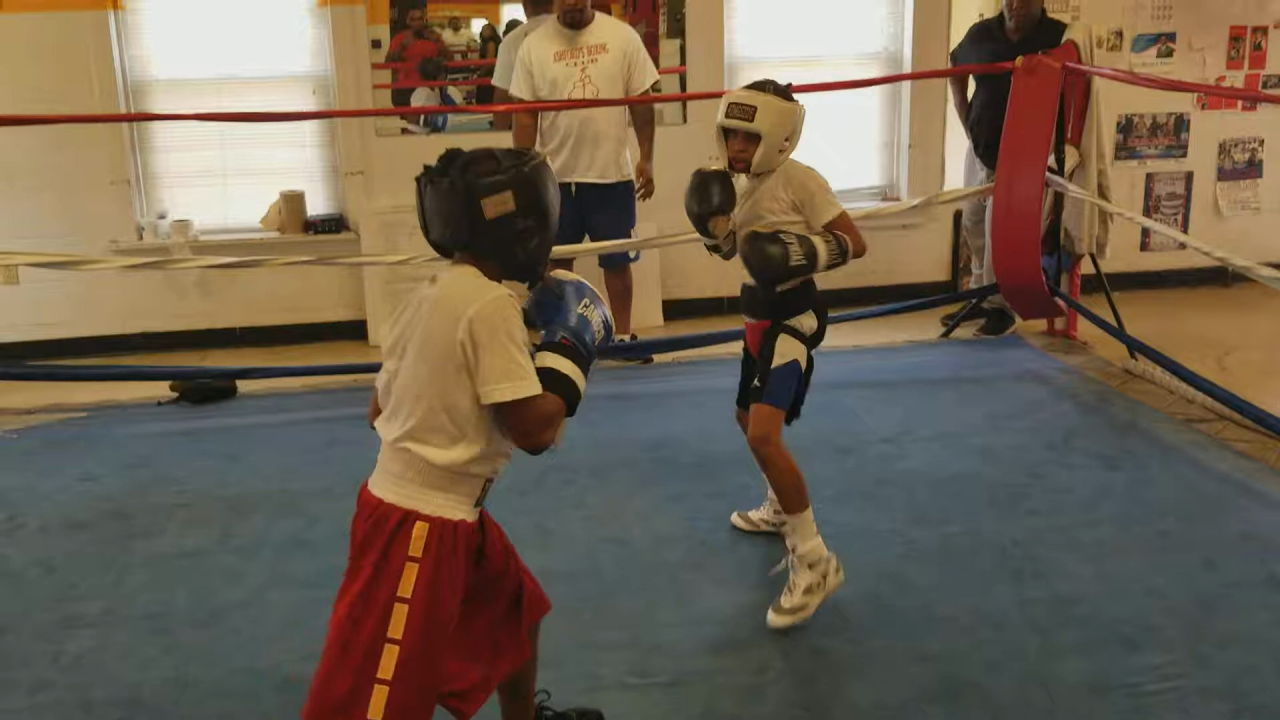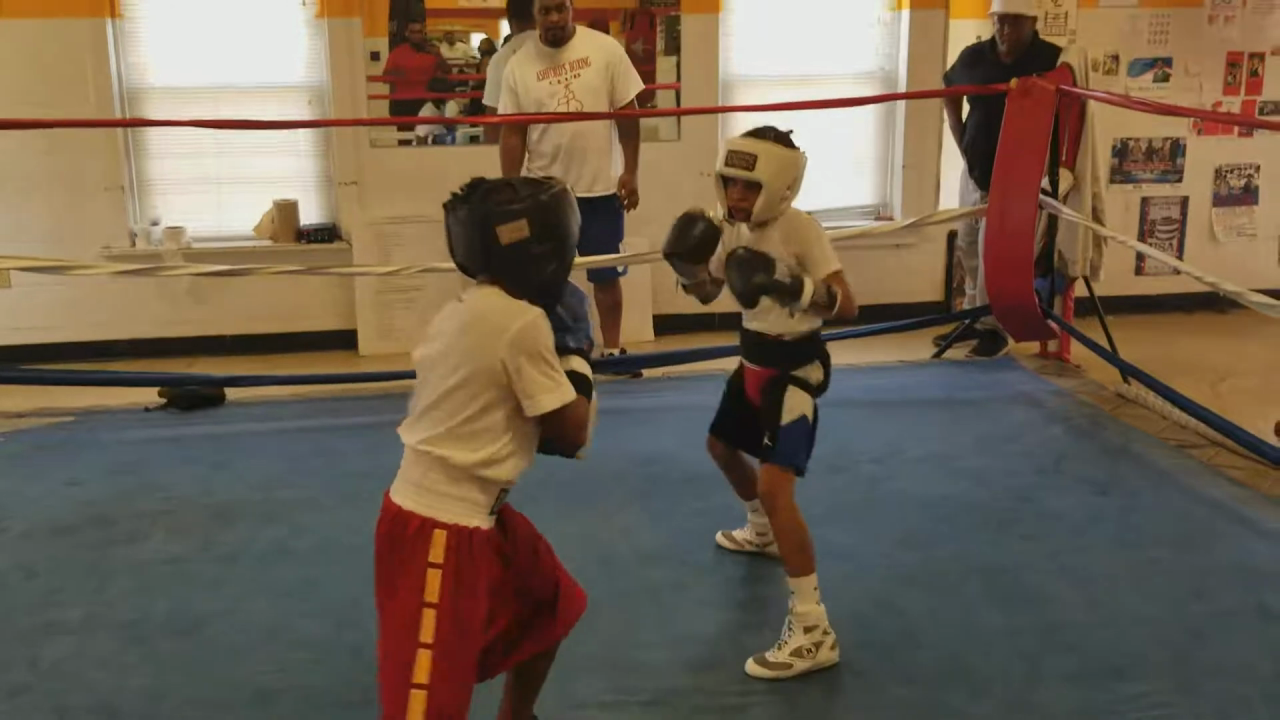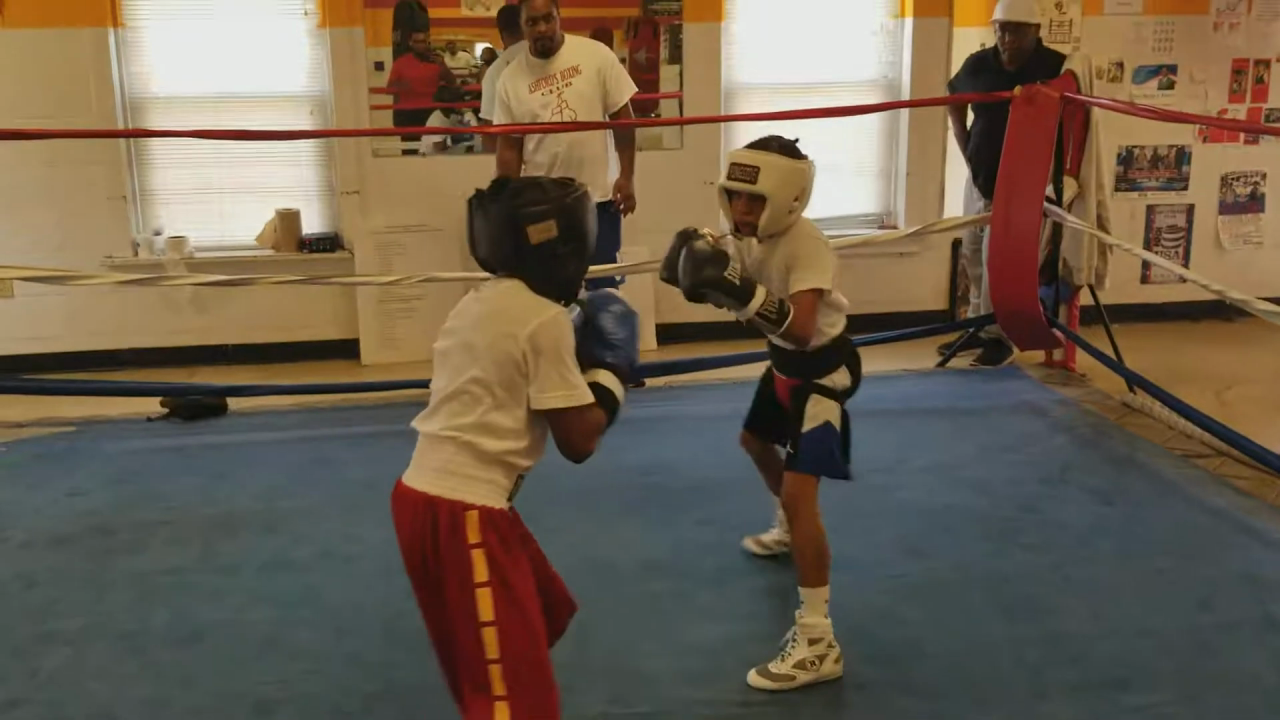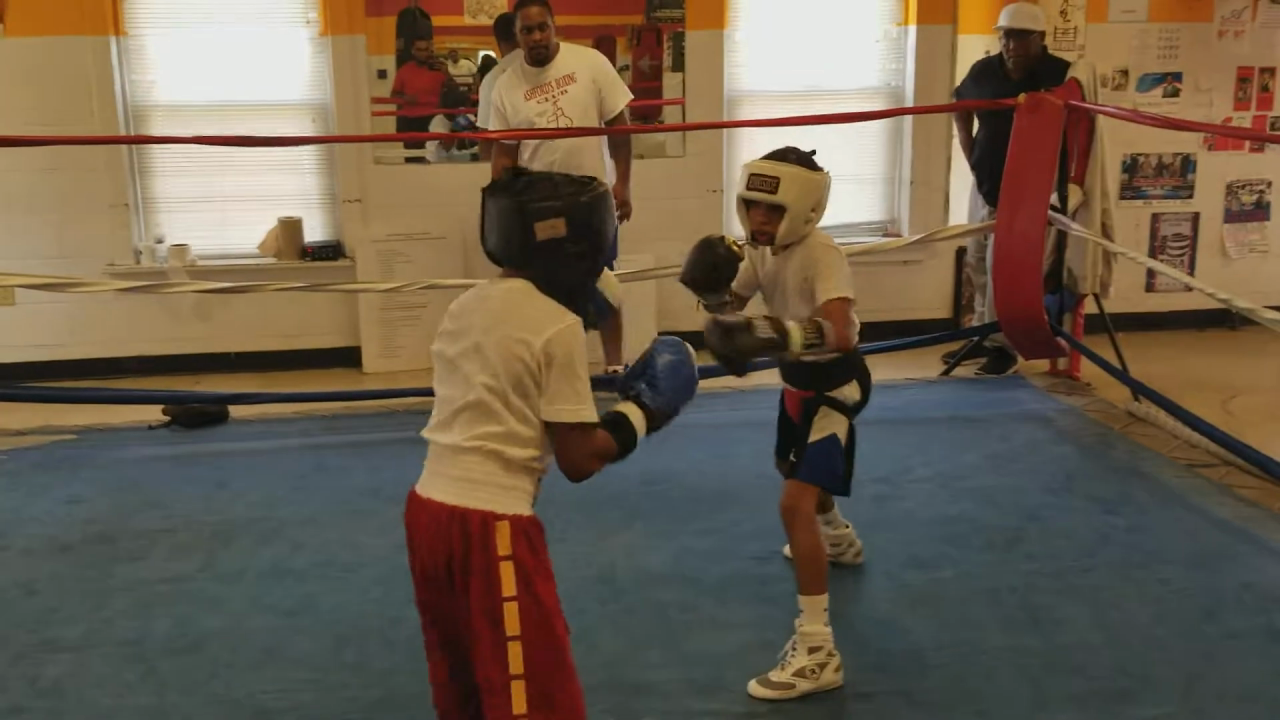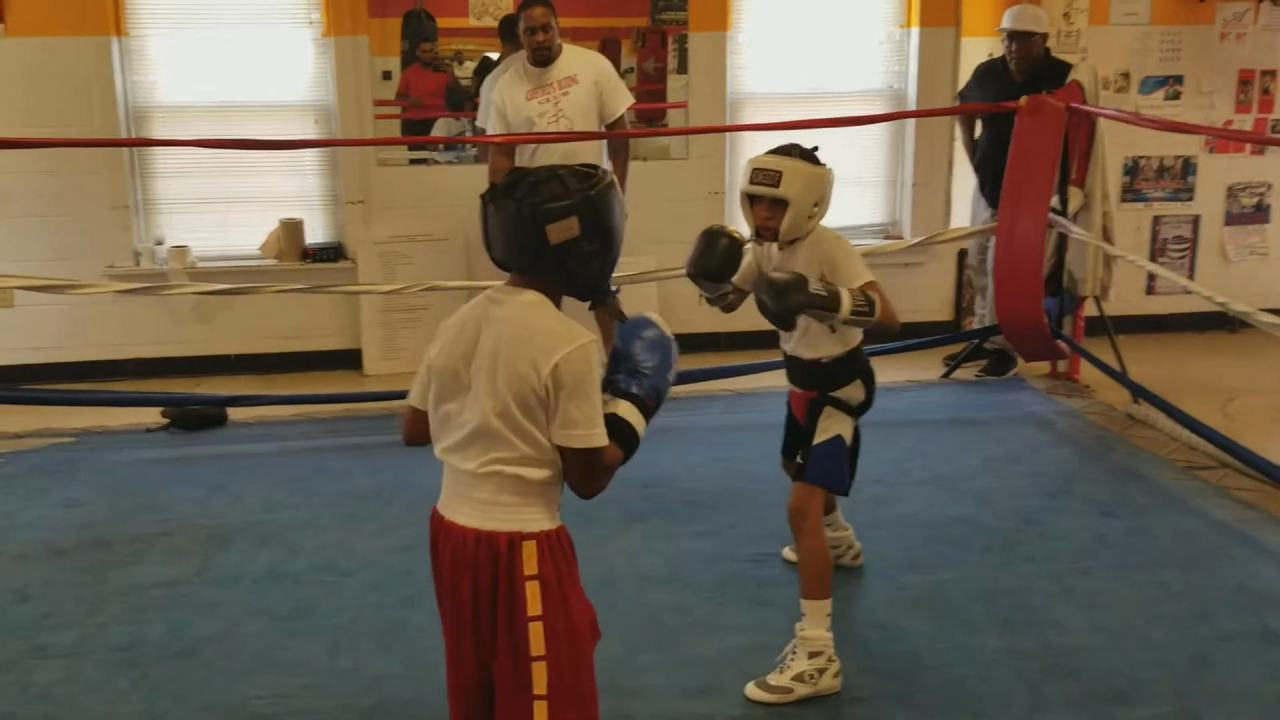
dt=0.2s
person 1, frame 1
left shoulder: (799, 179)
right shoulder: (740, 179)
left elbow: (855, 244)
right elbow: (726, 249)
left wrist: (801, 253)
right wrist: (709, 218)
left hip: (792, 316)
right hip: (759, 313)
left knee: (762, 433)
right knee: (746, 419)
left ankle: (814, 560)
right ankle: (780, 507)
person 1, frame 2
left shoulder: (800, 230)
right shoulder: (734, 226)
left elbow: (845, 306)
right elbow: (705, 290)
left wrist: (787, 283)
right wrist: (687, 260)
left hip: (795, 367)
right hip: (755, 360)
left knee: (775, 489)
right knee: (721, 448)
left ankle: (812, 631)
right ankle: (763, 530)
person 1, frame 3
left shoulder: (807, 243)
right shoulder: (746, 234)
left elbow: (802, 330)
right elbow: (716, 288)
left wrist: (743, 291)
right wrist: (699, 269)
left hip: (823, 372)
right hip: (786, 365)
left knee: (798, 496)
right knee: (755, 442)
left ankle: (818, 644)
right ankle: (790, 532)
person 1, frame 4
left shoulder: (821, 254)
right shoulder: (762, 246)
left elbow: (839, 334)
right elbow: (731, 304)
left wrist: (770, 337)
right wrist: (713, 277)
left hip: (834, 385)
right hip: (799, 379)
left knee: (795, 506)
right knee: (790, 466)
left ankle: (817, 653)
right ankle: (838, 539)
person 1, frame 5
left shoulder: (830, 248)
right shoulder: (765, 243)
left elbow: (886, 316)
right elbow: (729, 301)
left wrist: (822, 299)
right wrist: (711, 274)
left hip: (838, 384)
right hip: (803, 378)
left knee: (802, 507)
right knee: (796, 467)
left ankle: (817, 656)
right ankle: (838, 541)
person 2, frame 1
left shoulder: (428, 296)
right shoulder: (490, 304)
left elbow: (379, 412)
right elbow: (535, 431)
right wrist: (572, 349)
left hip: (447, 514)
right hip: (418, 524)
left knee: (517, 611)
person 2, frame 2
left shoulder: (456, 313)
right shoulder: (522, 322)
right elbow: (573, 434)
left wrist: (527, 429)
right wrist: (575, 353)
left hip: (468, 516)
right hip: (438, 530)
left knee: (549, 607)
person 2, frame 3
left shoulder: (472, 305)
right shoulder: (544, 319)
right elbow: (580, 441)
right wrist: (610, 367)
left hip: (429, 494)
right hip: (462, 512)
left knee: (542, 613)
person 2, frame 4
left shoulder: (463, 307)
right shoulder: (556, 327)
right elbow: (577, 460)
right wrist: (642, 408)
left hip: (430, 507)
right hip: (490, 523)
person 2, frame 5
left shoulder: (463, 321)
right shoulder: (571, 345)
left elbow: (414, 429)
right elbow: (587, 478)
right wrist: (633, 402)
left hip: (454, 527)
right hip: (520, 544)
person 3, frame 1
left shoulder: (1059, 37)
right shoulder: (981, 33)
right elbow: (956, 71)
right wrist: (966, 122)
right hip: (982, 147)
right knee: (975, 224)
left ankle: (999, 305)
person 3, frame 2
left shoulder: (1052, 59)
right shoulder: (974, 57)
right elbow: (950, 92)
right wrist: (961, 143)
right hip: (976, 169)
right knee: (969, 244)
left ankle: (993, 327)
right ankle: (974, 317)
person 3, frame 3
left shoulder: (1056, 67)
right shoulder: (977, 65)
right elbow: (954, 100)
right wrist: (966, 149)
right hip: (980, 176)
right knee: (973, 253)
left ankle: (997, 336)
person 3, frame 4
left shoulder: (1061, 75)
right shoulder: (983, 72)
right elbow: (961, 108)
right wrist: (971, 156)
right hip: (985, 185)
right knee: (979, 262)
left ankle: (1001, 345)
right ankle: (983, 335)
person 3, frame 5
left shoulder: (1063, 78)
right shoulder: (986, 74)
right elbow: (964, 111)
right wrist: (974, 158)
right hip: (987, 187)
right knee: (980, 263)
left ankle: (1002, 346)
right ankle: (985, 337)
person 4, frame 1
left shoulder: (622, 36)
right shoulder: (534, 45)
left elbow: (641, 101)
right elbow: (524, 114)
left wrist: (646, 159)
left hip: (612, 174)
right hip: (554, 177)
left knee: (617, 261)
right knee: (557, 262)
left ankle: (624, 336)
person 4, frame 2
left shoulder: (605, 49)
right shoulder: (519, 65)
left elbow: (626, 112)
right elbow: (512, 133)
left wrist: (630, 171)
left hip: (600, 188)
left knee: (606, 274)
left ankle: (612, 349)
person 4, frame 3
left shoulder: (597, 56)
right shoulder: (511, 77)
left elbow: (623, 116)
right elbow: (508, 147)
left wrist: (627, 176)
left hip: (597, 196)
left knee: (605, 288)
person 4, frame 4
left shoulder: (591, 62)
right shoulder: (505, 85)
left elbow: (618, 121)
right elbow: (503, 154)
left wrist: (622, 183)
left ankle: (615, 366)
person 4, frame 5
left shoulder: (593, 65)
right shoulder: (507, 86)
left elbow: (618, 128)
right elbow: (501, 154)
left wrist: (618, 188)
left knee: (602, 291)
